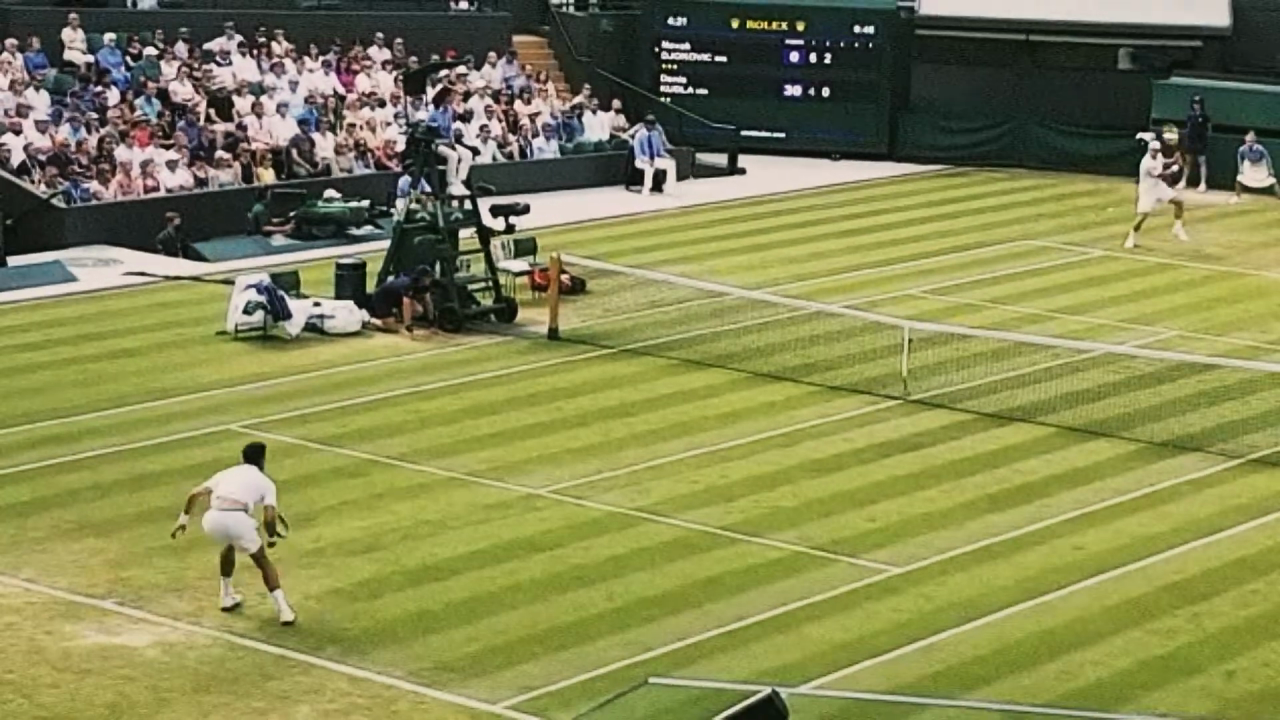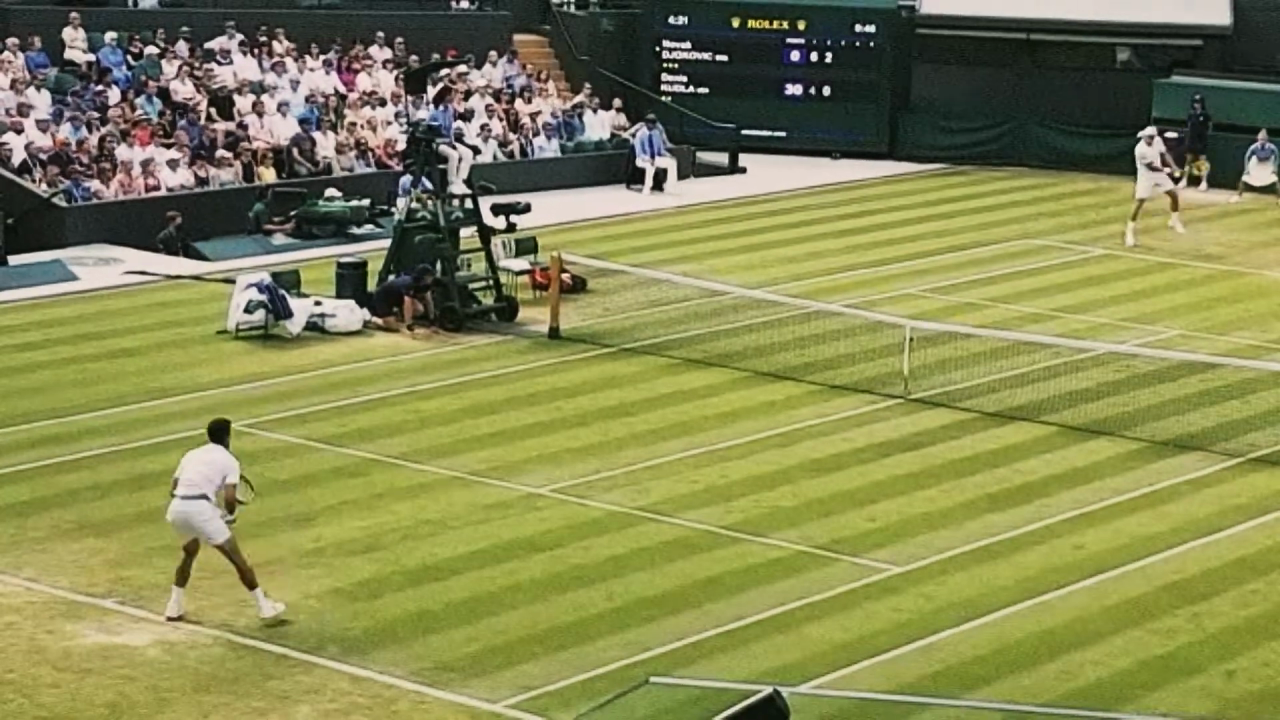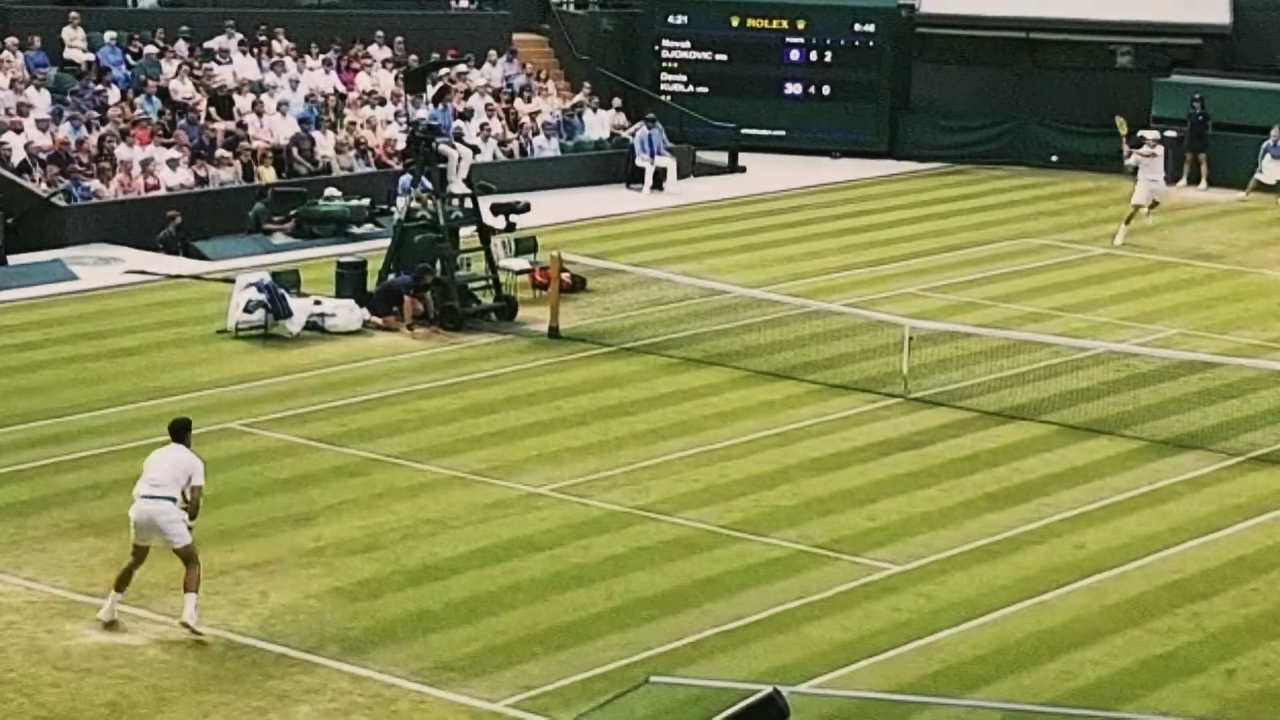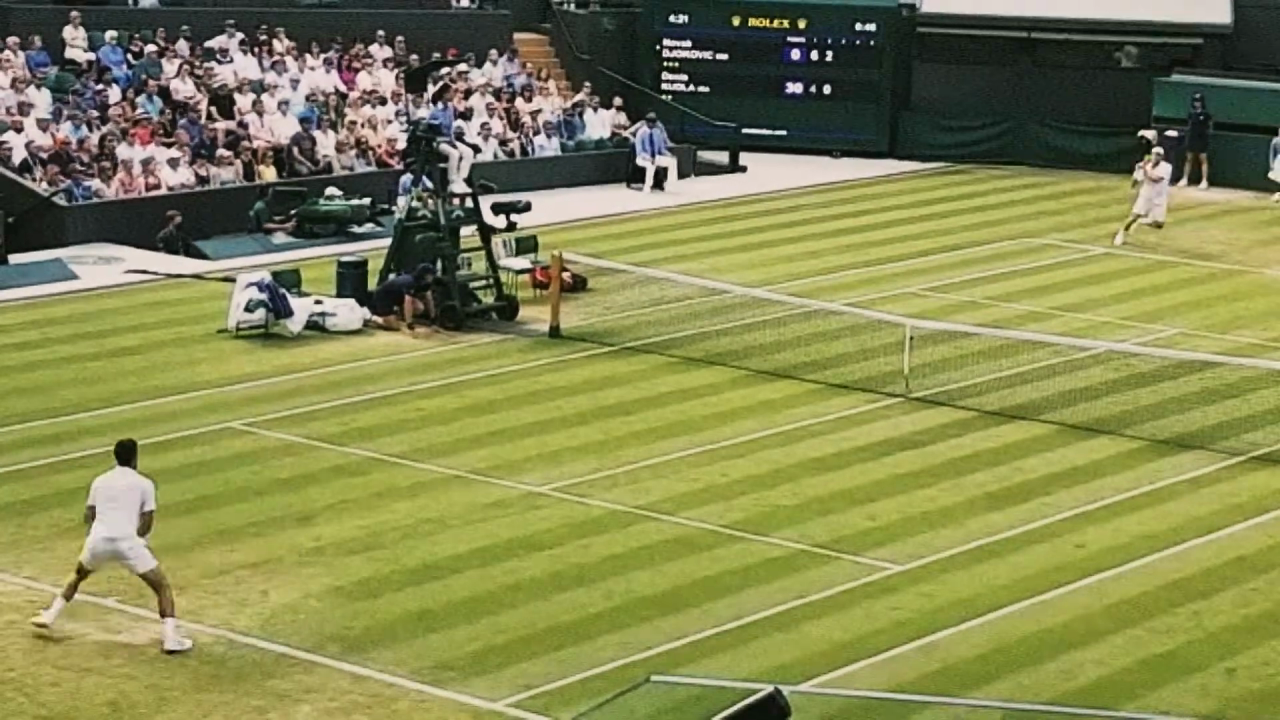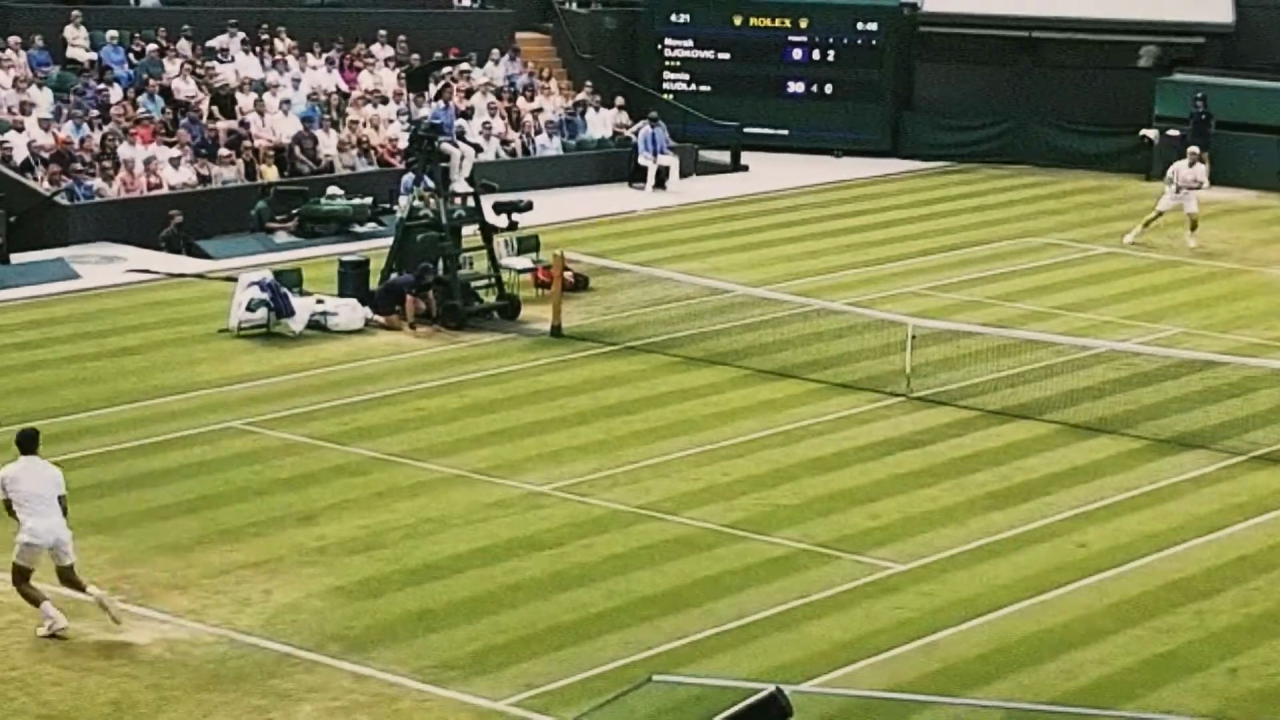
dt=0.2s
person 1, frame 1
left shoulder: (226, 474)
right shoulder: (266, 483)
left elbow: (194, 495)
right elbow: (270, 519)
left wrist: (183, 519)
right wrist: (272, 537)
left hip: (213, 519)
right hip: (237, 520)
left knee: (230, 546)
right knee: (262, 562)
left ankle: (227, 596)
right ankle: (283, 609)
person 1, frame 2
left shoulder: (190, 455)
right shoulder: (229, 462)
left elbow: (173, 488)
right elbow: (229, 496)
right wrist: (230, 516)
left hip: (176, 509)
right hip: (200, 510)
left knee: (190, 552)
right knee: (236, 558)
left ankle: (174, 607)
right ankle: (264, 605)
person 1, frame 3
left shoulder: (154, 456)
right shoulder: (194, 462)
right elbow: (196, 500)
right wrist: (189, 522)
left hip: (141, 509)
right hip: (166, 511)
left knee: (137, 560)
right knee: (192, 564)
left ankle: (109, 609)
right ankle: (189, 614)
person 1, frame 4
left shoulder: (101, 481)
right shoulder: (145, 484)
left elbow: (89, 517)
right elbow: (148, 523)
right wrist: (137, 537)
left hip: (101, 540)
right hip: (128, 541)
left knee: (79, 575)
right knee: (163, 587)
left ankle: (52, 616)
right ankle: (171, 637)
person 1, frame 5
left shoulder: (5, 473)
right shoulder: (52, 470)
left elbow: (9, 509)
left hip: (34, 533)
right hip: (58, 529)
left knee: (19, 580)
right knee: (69, 579)
left ankle: (56, 620)
right ankle: (97, 594)
